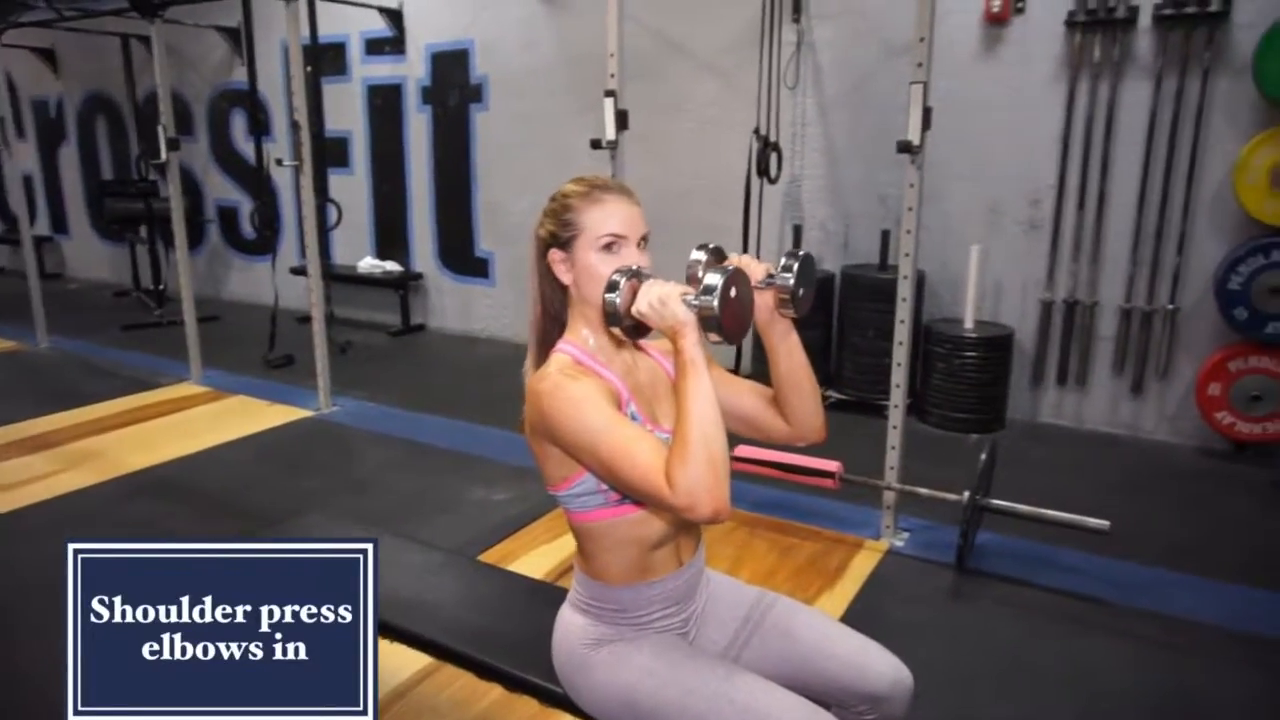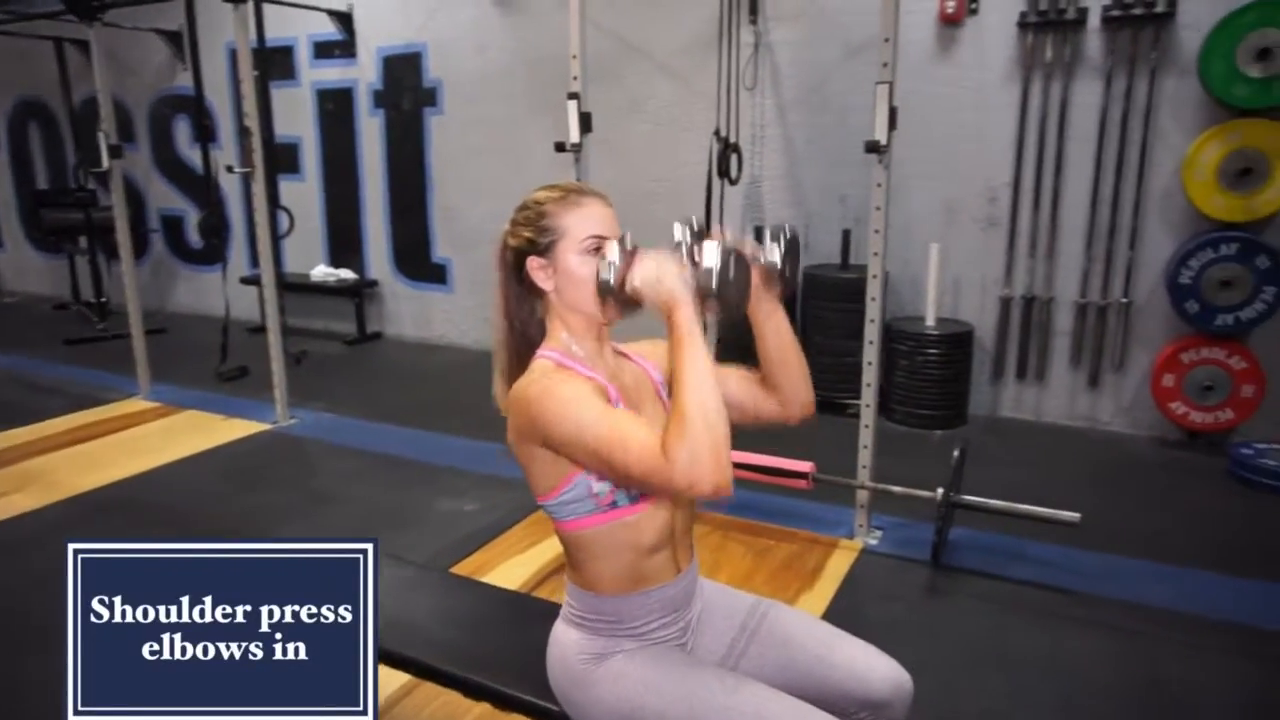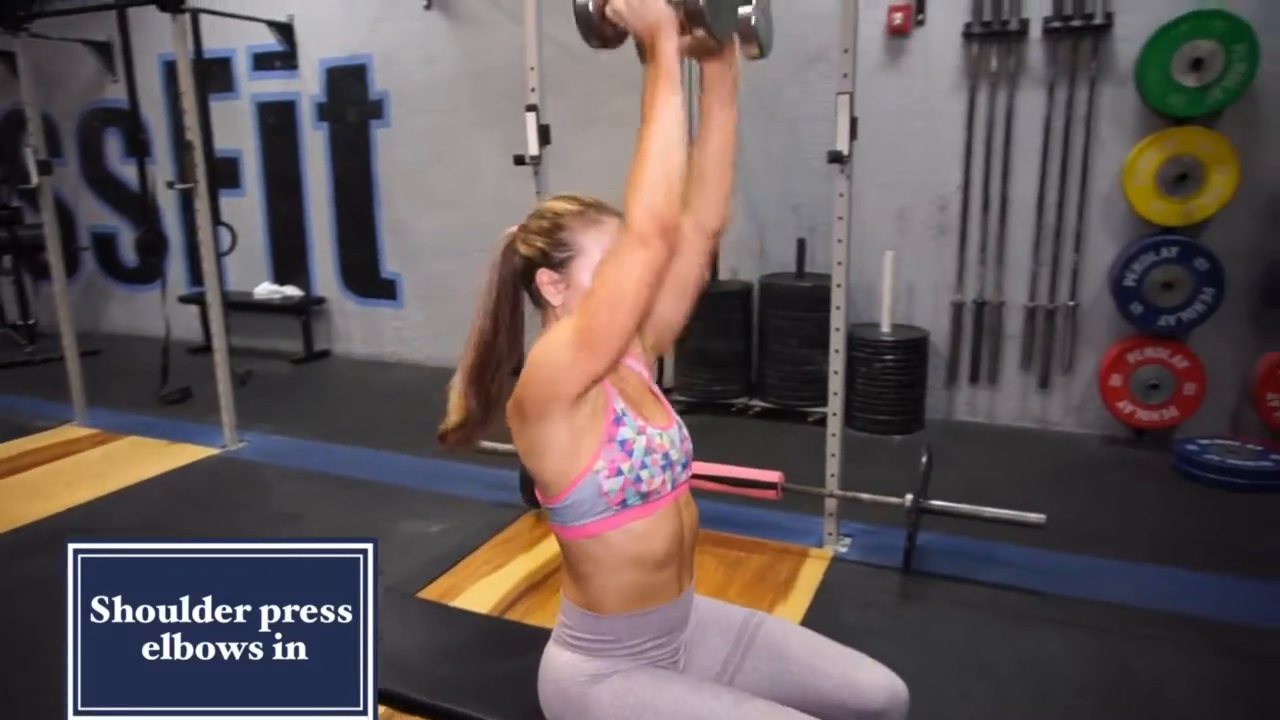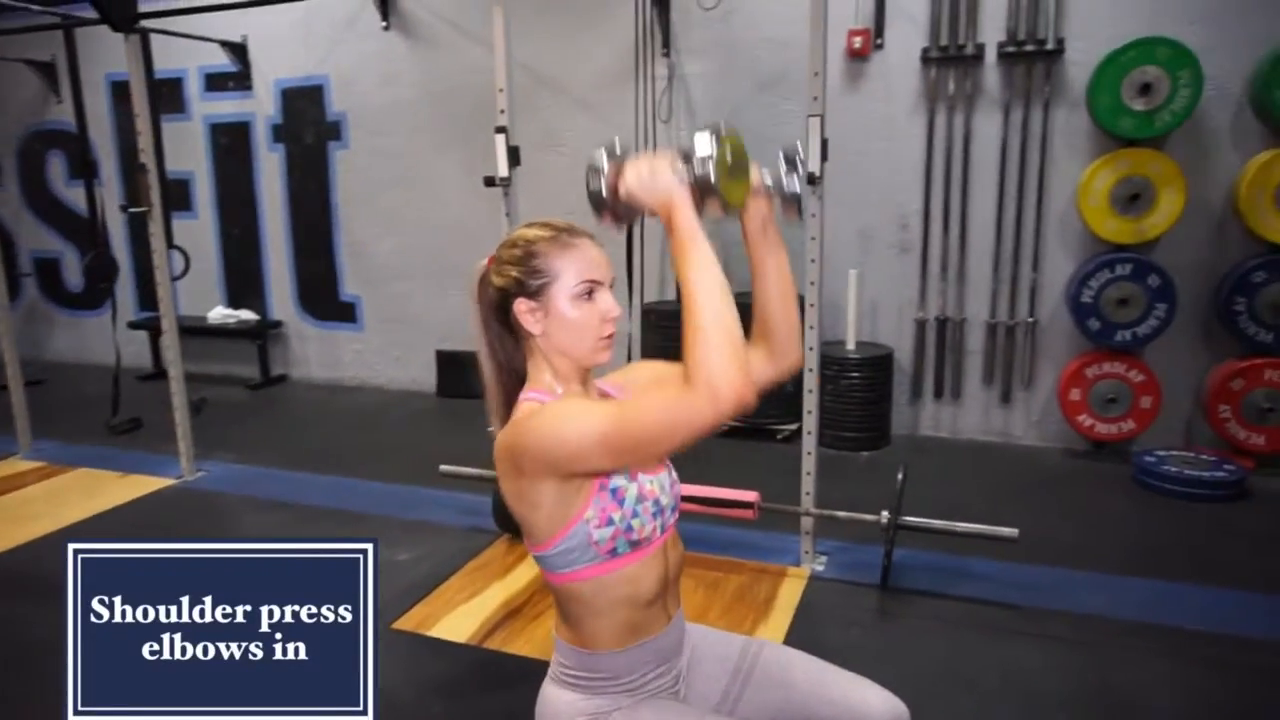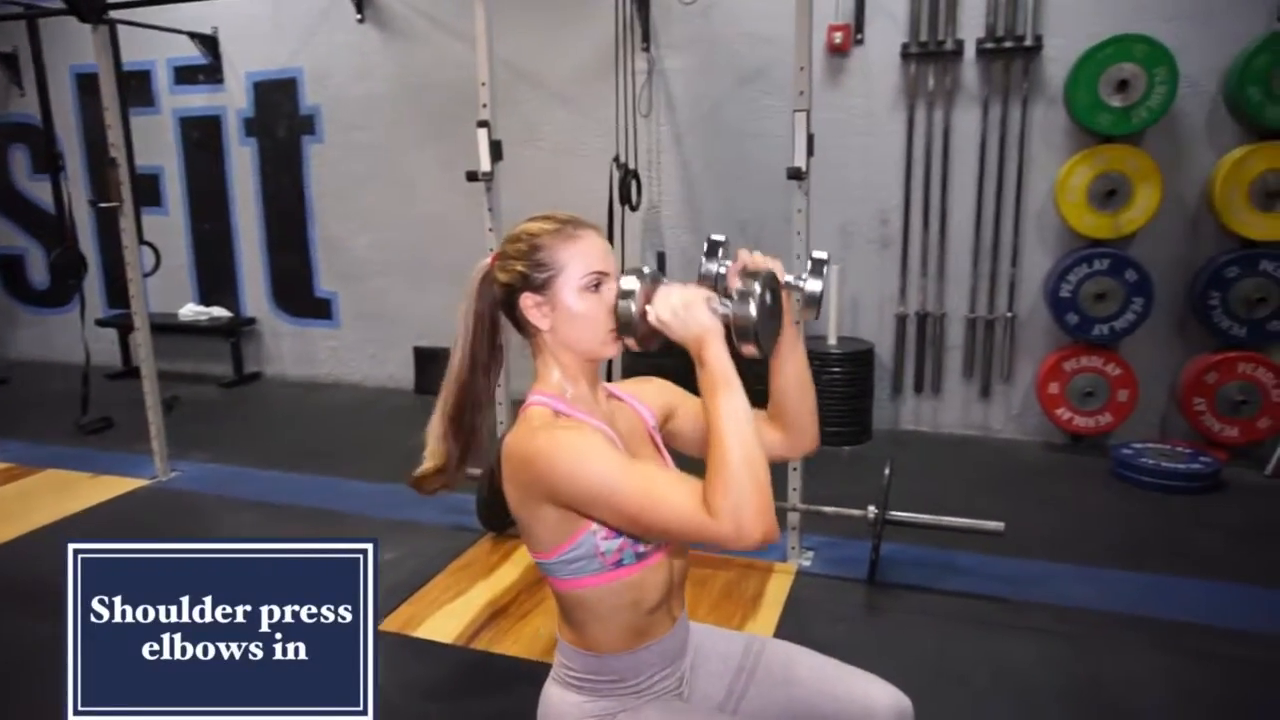
dt=0.4s
person 1, frame 1
left shoulder: (660, 358)
right shoulder: (560, 387)
left elbow: (803, 427)
right elbow: (703, 499)
left wrist: (770, 320)
right wrist: (687, 339)
left hip: (699, 600)
right hip: (618, 639)
person 1, frame 2
left shoulder: (643, 361)
right shoulder: (544, 395)
left elbow: (793, 403)
right elbow: (706, 474)
left wrist: (757, 292)
right wrist: (681, 313)
left hip: (695, 609)
right hip: (615, 650)
person 1, frame 3
left shoulder: (627, 359)
right shoulder: (549, 387)
left elbow: (703, 220)
right elbow: (650, 229)
left wrist: (720, 70)
left hip: (688, 629)
person 1, frame 4
left shoulder: (624, 390)
right shoulder: (536, 436)
left elbow: (777, 358)
right elbow: (721, 392)
left wrist: (758, 222)
right wrist: (677, 213)
left hip: (682, 657)
person 1, frame 5
left shoulder: (642, 399)
right shoulder: (544, 443)
left elbow: (796, 438)
right elbow: (746, 523)
left wrist: (777, 316)
right wrist: (707, 343)
left hip: (686, 653)
